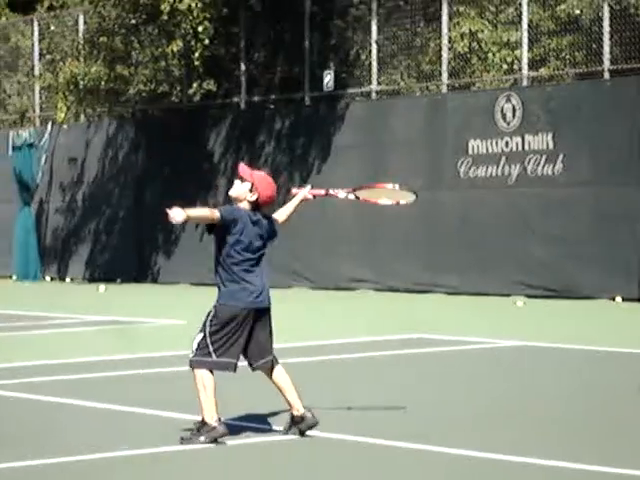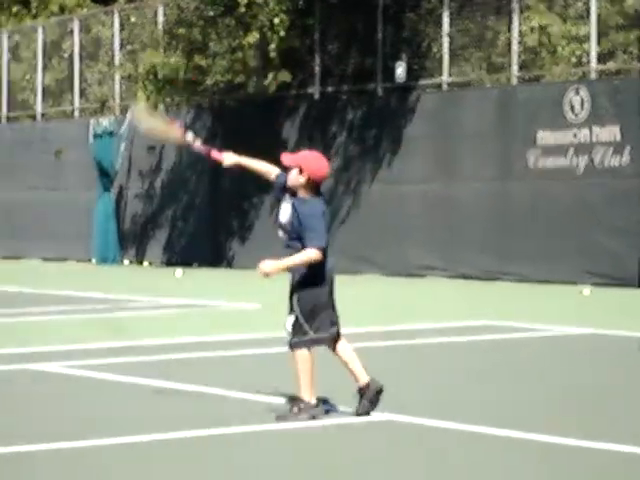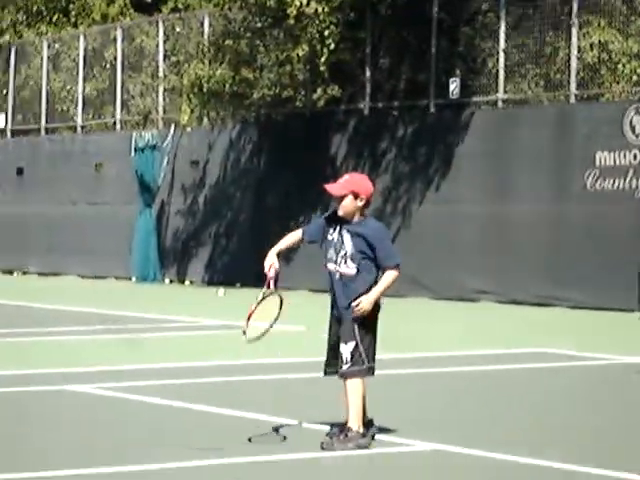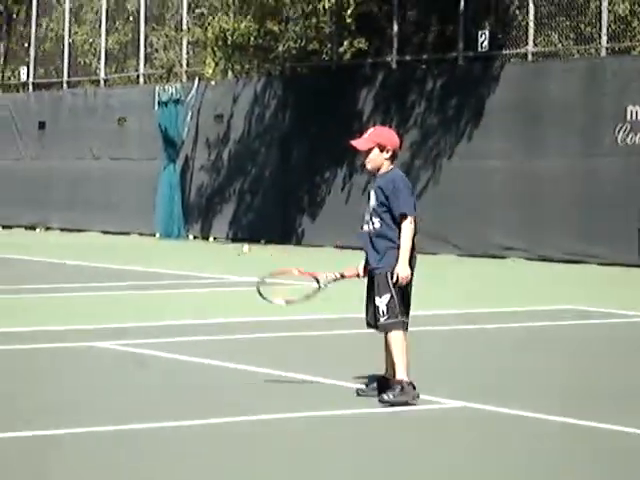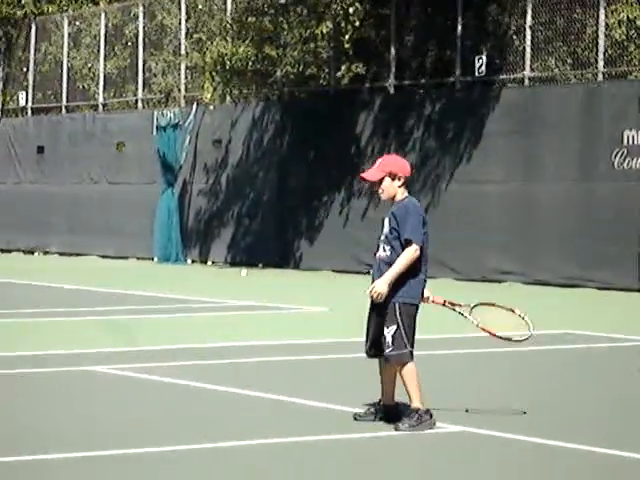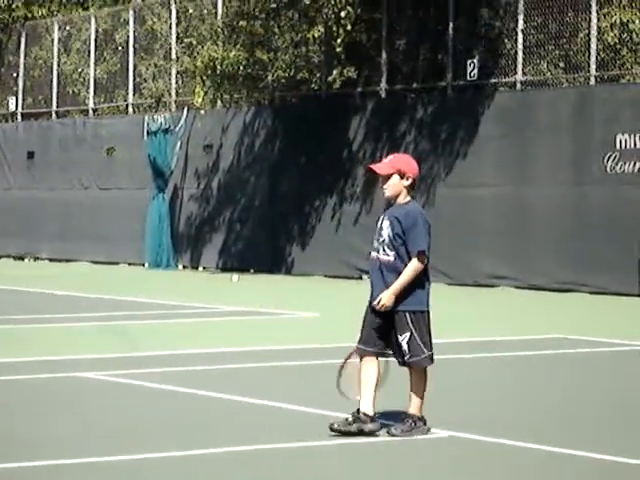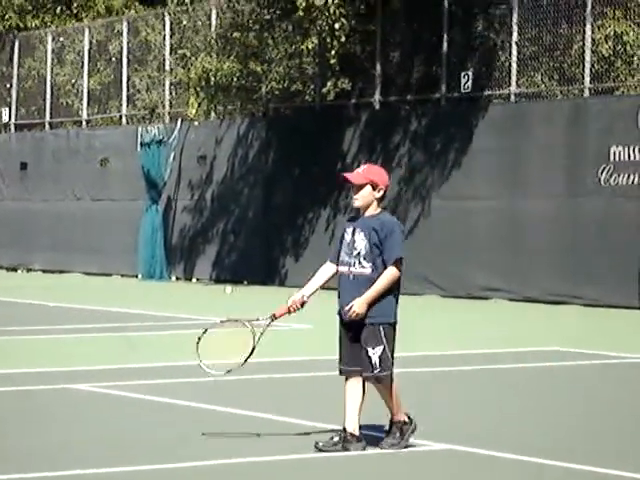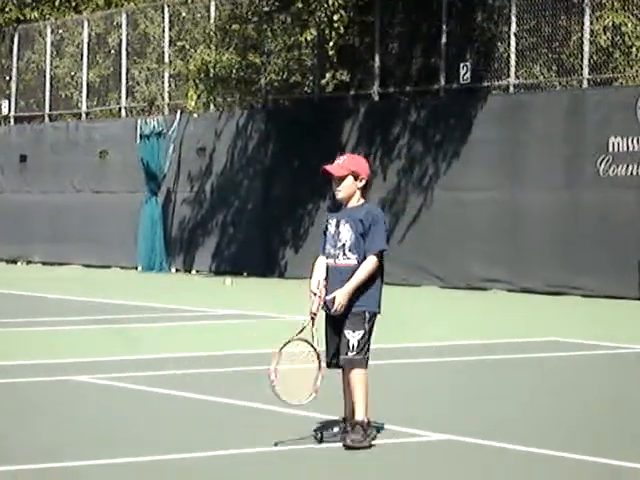
dt=0.4s
person 1, frame 1
left shoulder: (233, 215)
right shoulder: (262, 222)
left elbow: (212, 214)
right elbow: (276, 219)
left wrist: (185, 214)
right wrist: (297, 200)
left hip: (233, 303)
right hip: (259, 302)
left knee: (202, 360)
right knee: (267, 361)
left ankle: (210, 424)
right ankle: (301, 415)
person 1, frame 2
left shoulder: (315, 208)
right shoulder: (291, 186)
left elbow: (316, 252)
right elbow: (271, 171)
left wrist: (278, 265)
right wrist: (239, 159)
left hip: (309, 280)
right hip: (312, 279)
left knee: (300, 339)
right knee: (329, 335)
left ankle: (308, 402)
right ankle: (366, 384)
person 1, frame 3
left shoulder: (375, 231)
right shoulder: (331, 221)
left elbow: (392, 269)
right elbow: (301, 234)
left wrist: (372, 296)
right wrist: (275, 251)
left hip: (359, 311)
right hip: (339, 309)
left knee: (354, 368)
right knee: (348, 368)
left ankle: (355, 431)
right ankle: (362, 422)
person 1, frame 4
left shoulder: (396, 181)
right shoulder: (379, 182)
left elbow: (408, 221)
left wrist: (403, 260)
right wrist: (365, 263)
left hip: (392, 267)
right hip: (378, 264)
left knee: (392, 322)
right knee: (384, 322)
left ankle: (405, 383)
right ankle: (389, 379)
person 1, frame 5
left shoulder: (410, 209)
right shoulder: (395, 210)
left elbow: (413, 249)
left wrist: (386, 281)
right wrist: (421, 287)
left hip: (402, 295)
right hip: (384, 294)
left knee: (399, 354)
right knee: (378, 351)
left ankle: (420, 413)
right ankle: (386, 406)
person 1, frame 6
left shoulder: (415, 215)
right shoulder: (389, 210)
left elbow: (420, 259)
left wrist: (393, 292)
left hip: (408, 301)
right hip: (382, 298)
left knee: (414, 359)
right knee: (368, 352)
left ankle: (416, 418)
right ankle: (366, 415)
person 1, frame 7
left shoulder: (389, 226)
right shoulder: (350, 224)
left elbow: (394, 269)
right elbow: (333, 263)
left wrist: (366, 299)
right wrist: (305, 291)
left hip: (377, 314)
right hip: (349, 312)
left knee: (379, 372)
right knee: (353, 372)
left ankle: (401, 421)
right ankle: (351, 433)
person 1, frame 8
left shoulder: (372, 215)
right shoulder: (333, 214)
left elbow: (373, 259)
right elbow: (323, 254)
left wrist: (347, 290)
right wrist: (316, 280)
left hip: (361, 302)
right hip: (336, 303)
left knee: (354, 360)
right knee: (343, 362)
left ankle: (363, 423)
right ankle: (351, 420)
